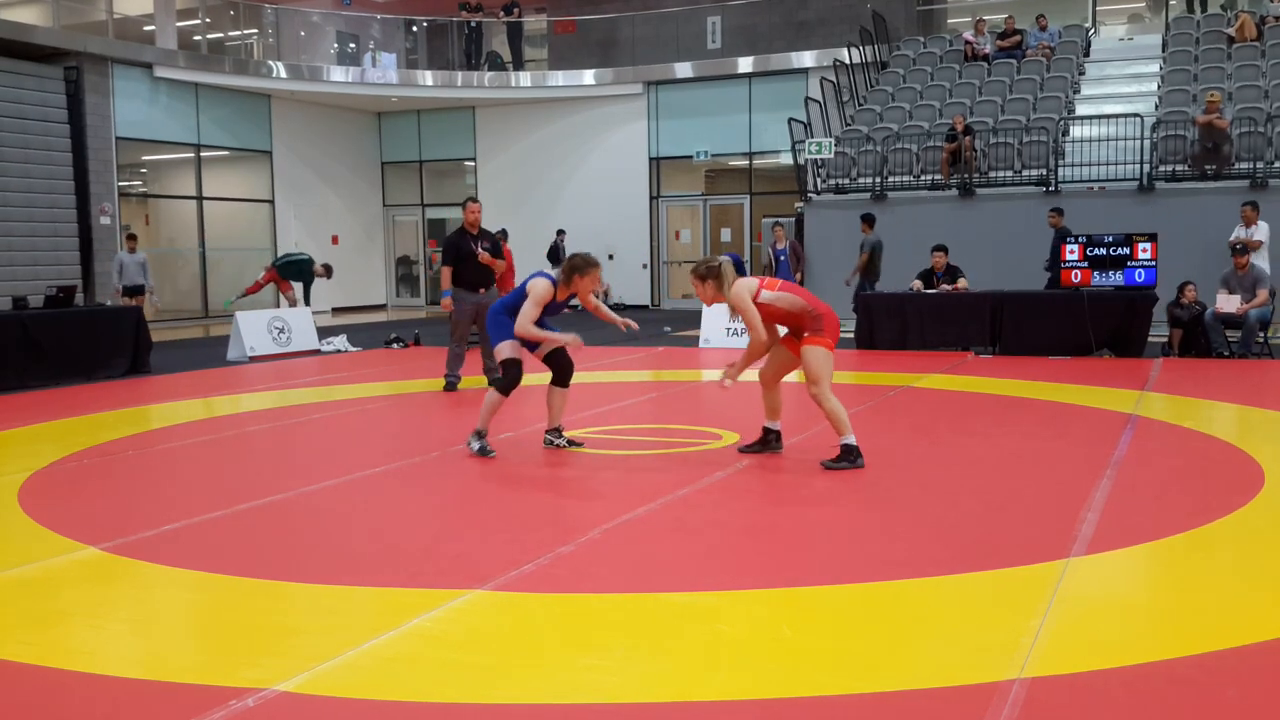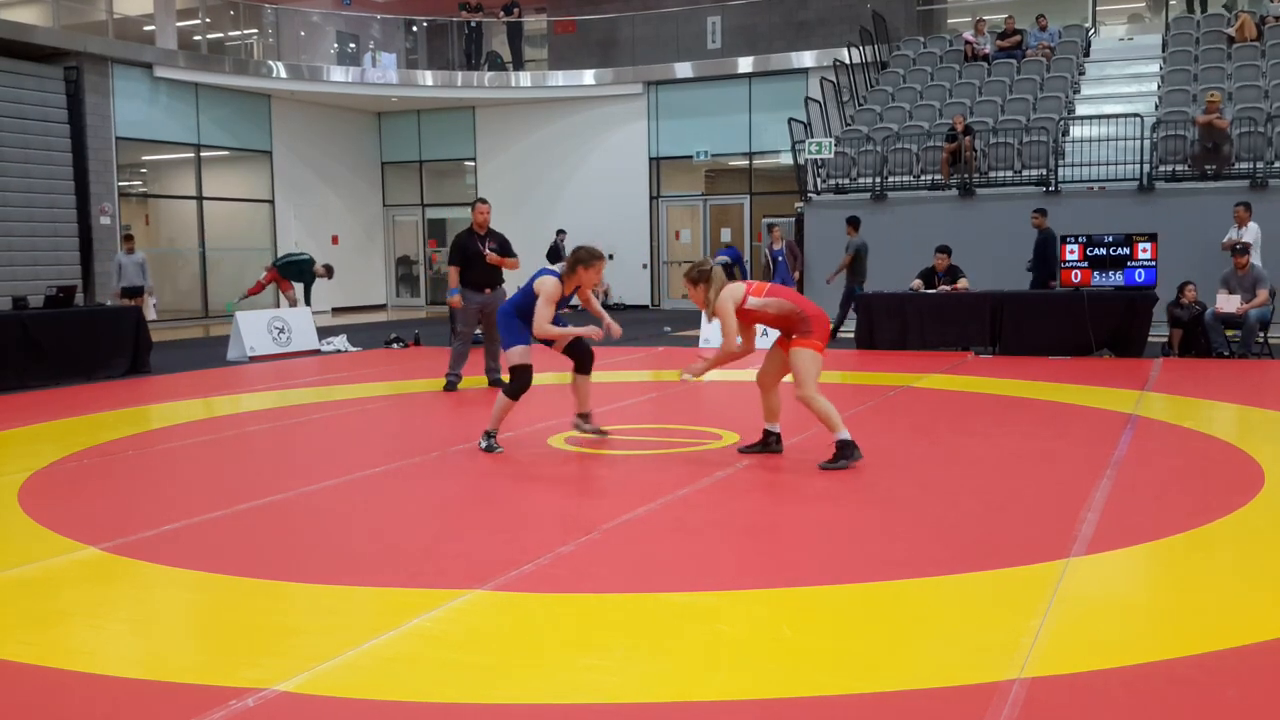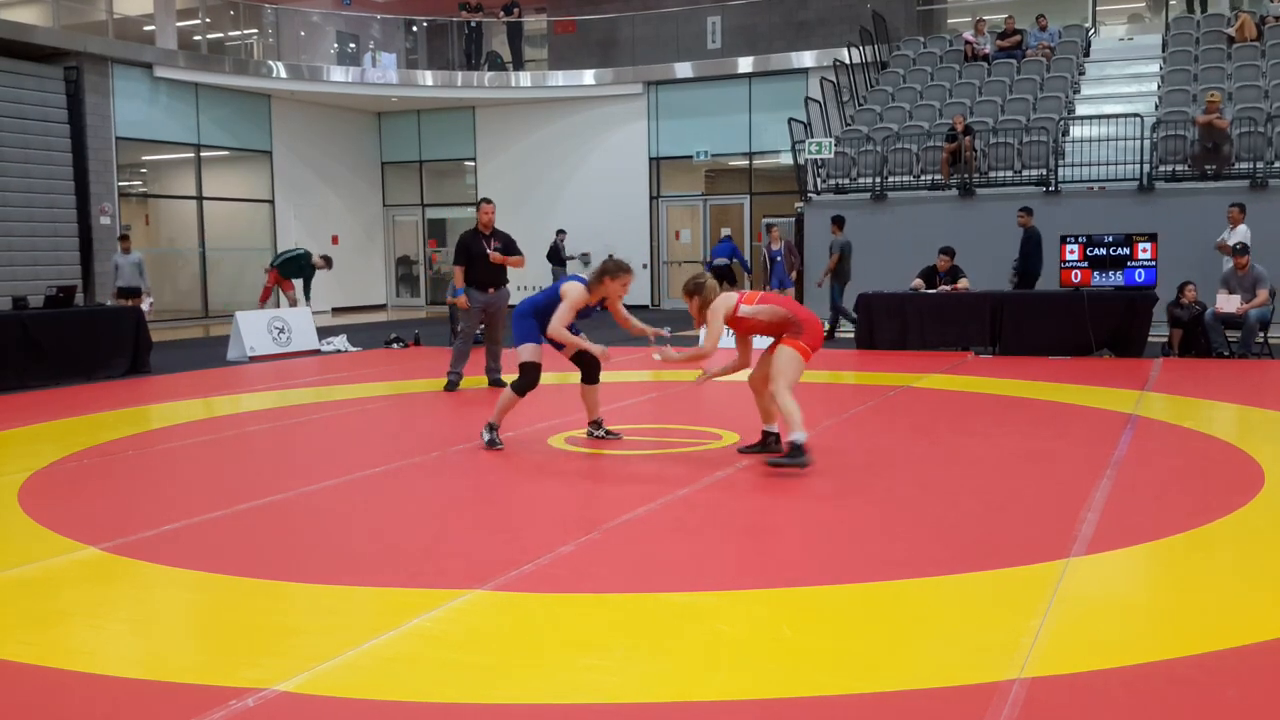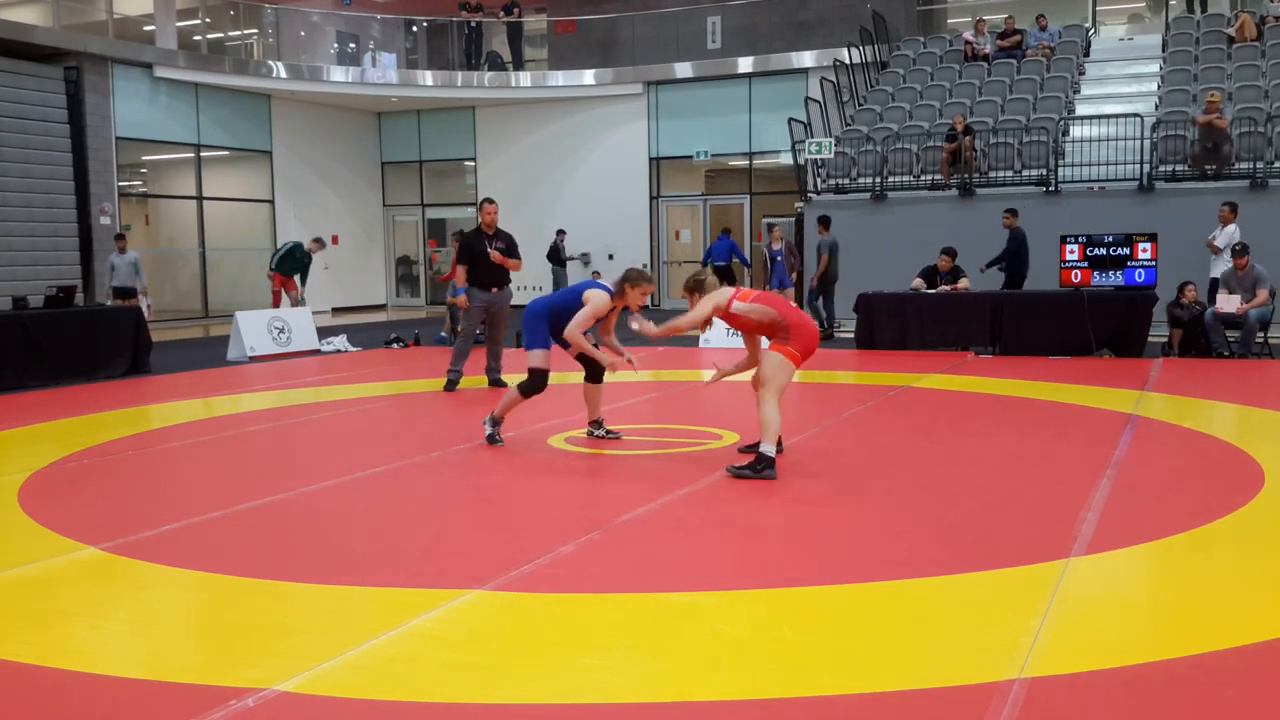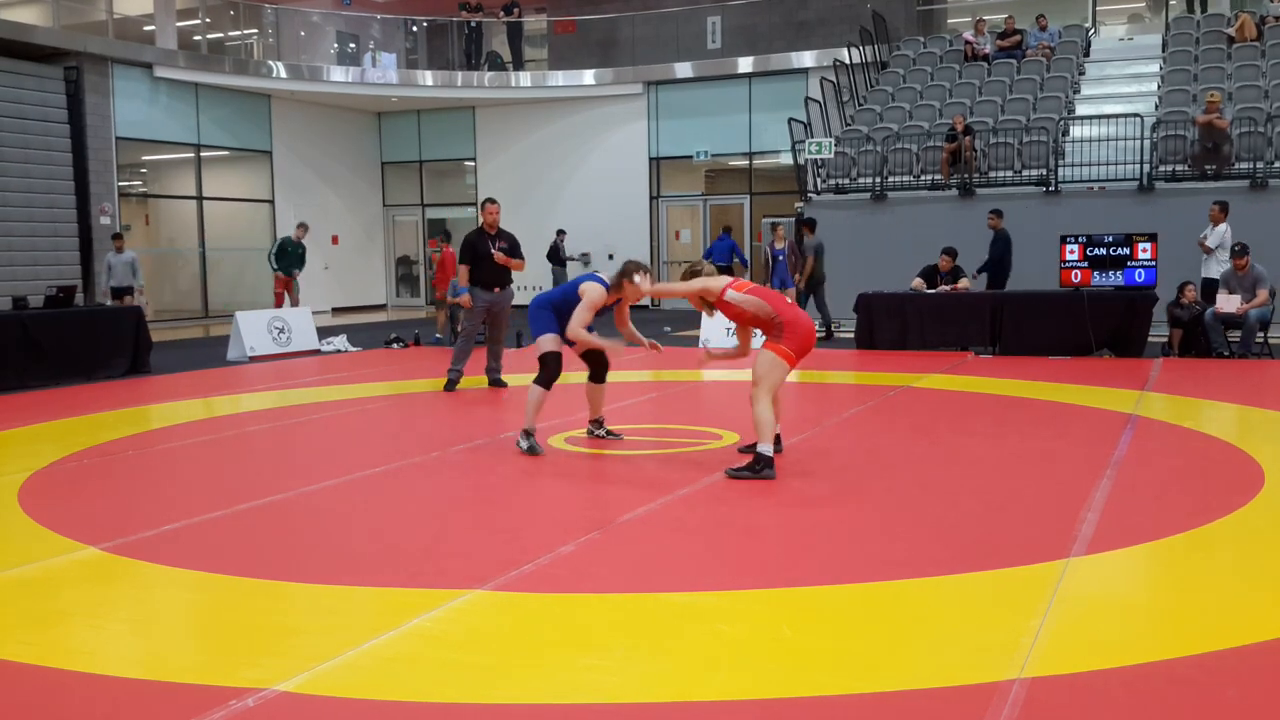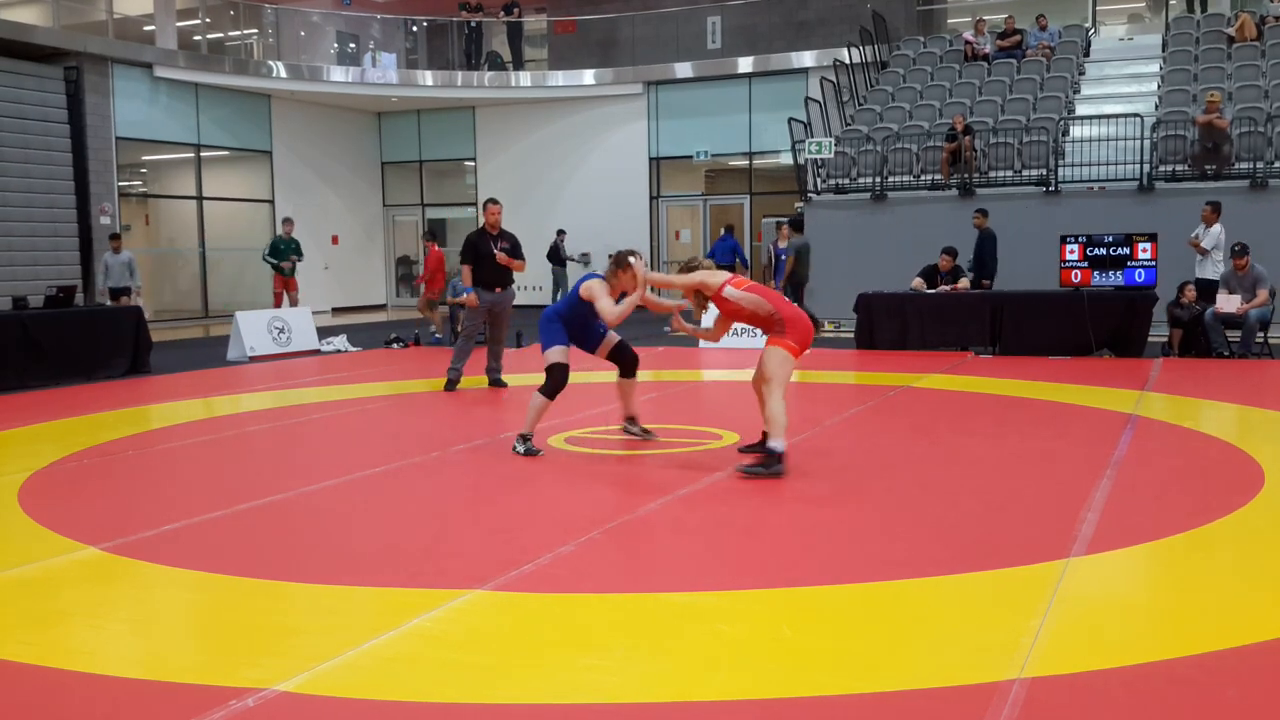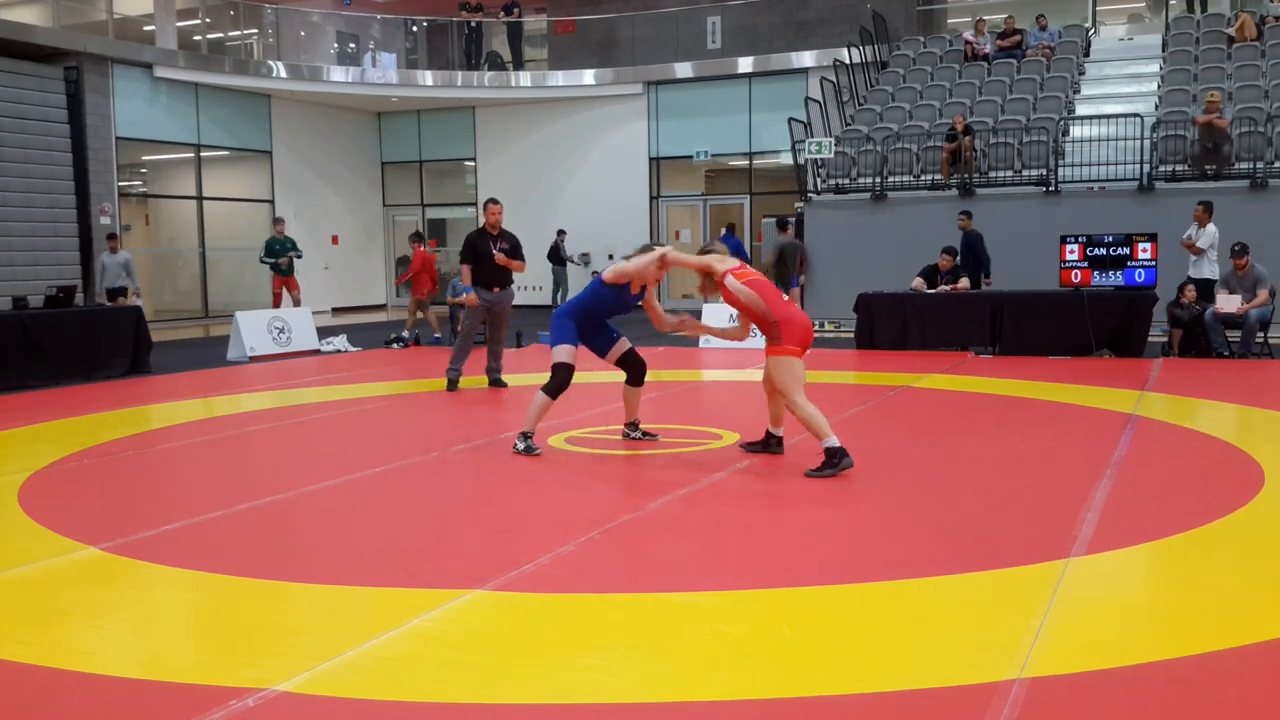
dt=0.2s
person 1, frame 1
left shoulder: (737, 291)
right shoulder: (745, 292)
left elbow: (761, 338)
right elbow: (770, 337)
left wrist: (739, 368)
right wrist: (741, 364)
left hip: (819, 322)
right hip: (805, 326)
left knee: (818, 390)
right knee: (768, 376)
left ankle: (851, 451)
right ankle: (771, 437)
person 1, frame 2
left shoulder: (724, 297)
right shoulder: (738, 299)
left elbow: (730, 347)
right elbow: (747, 347)
left wrist: (705, 365)
right wrist: (713, 361)
left hip: (810, 324)
right hip: (799, 327)
left knee: (805, 392)
right knee: (765, 379)
left ankle: (846, 445)
right ankle: (771, 438)
person 1, frame 3
left shoulder: (717, 305)
right shoulder: (736, 314)
left elbow: (707, 349)
right elbow: (744, 360)
left wrist: (676, 357)
right wrist: (714, 373)
left hip: (803, 328)
right hip: (796, 329)
left knee: (777, 389)
right knee: (757, 381)
left ankle: (797, 449)
right ankle: (771, 439)
person 1, frame 4
left shoulder: (716, 299)
right shoulder: (736, 307)
left elbow: (682, 324)
right elbow: (754, 358)
left wrist: (655, 332)
right wrist: (725, 372)
left hip: (795, 331)
right hip: (801, 329)
left knee: (767, 395)
right knee: (761, 385)
left ankle: (766, 462)
right ankle: (771, 441)
person 1, frame 5
left shoulder: (710, 284)
right shoulder: (734, 304)
left elbow: (669, 290)
right elbow: (744, 350)
left wrist: (647, 289)
right wrist: (716, 355)
left hip: (788, 328)
right hip: (799, 327)
left knee: (760, 394)
right knee: (764, 387)
left ankle: (764, 462)
right ankle: (771, 440)
person 1, frame 6
left shoulder: (708, 278)
right shoulder: (727, 300)
left elbow: (661, 281)
right elbow: (714, 335)
right wrist: (686, 328)
left hip: (788, 326)
right hip: (792, 324)
left knee: (773, 390)
right knee: (760, 384)
left ankle: (774, 459)
right ankle: (772, 440)
person 1, frame 7
left shoulder: (717, 262)
right shoulder: (743, 278)
left elbow: (672, 258)
right elbow: (742, 333)
left wrist: (664, 255)
right wrist: (704, 329)
left hip: (784, 328)
right hip: (797, 324)
left knee: (792, 398)
right knee: (771, 386)
left ankle: (837, 454)
right ankle: (774, 439)
person 2, frame 1
left shoulder: (574, 285)
right shoulder: (545, 286)
left elbow: (594, 305)
right elbow: (520, 328)
left wrist: (617, 319)
right wrist: (561, 338)
left hip: (532, 319)
right hip: (503, 318)
left knee: (564, 368)
right knee: (512, 374)
left ankle: (553, 433)
right ankle: (479, 435)
person 2, frame 2
left shoulder: (578, 280)
right shoulder: (552, 284)
left elbow: (588, 300)
right elbow: (540, 330)
left wrist: (606, 319)
right wrist: (580, 331)
left hip: (540, 316)
right hip: (513, 318)
left knee: (584, 355)
right knee: (522, 380)
left ankle: (584, 418)
right ankle: (489, 434)
person 2, frame 3
left shoulder: (606, 293)
right shoulder: (578, 291)
left elbow: (625, 320)
right elbow: (553, 331)
left wrist: (648, 331)
right wrist: (588, 346)
left hip: (556, 319)
right hip: (528, 316)
left knee: (592, 365)
right knee: (530, 377)
left ankle: (595, 425)
right ankle: (491, 427)
person 2, frame 4
left shoulder: (618, 301)
right shoulder: (603, 299)
left elbow: (606, 336)
right elbow: (570, 334)
left wrist: (624, 354)
right wrist: (601, 356)
left hip: (560, 320)
right hip: (538, 316)
left knee: (597, 368)
right knee: (537, 382)
left ankle: (595, 425)
right ankle: (494, 420)
person 2, frame 5
left shoulder: (621, 292)
right shoulder: (597, 290)
left elbow: (624, 326)
right elbow: (572, 332)
left wrist: (643, 341)
right wrist: (606, 345)
left hip: (567, 315)
right hip: (544, 310)
left knee: (599, 365)
right knee: (551, 369)
left ankle: (595, 424)
right ankle: (527, 434)
person 2, frame 6
left shoulder: (630, 286)
right shoulder: (597, 286)
left elbow: (655, 304)
right elbow: (611, 319)
left wrist: (675, 306)
right wrist: (637, 294)
left hip: (583, 324)
right hip: (556, 322)
left knee: (629, 359)
right knee: (557, 378)
left ankle: (630, 421)
right ankle: (523, 439)
person 2, frame 7
left shoulder: (646, 288)
right shoulder: (620, 272)
left elbow: (661, 323)
right elbow: (627, 269)
left wrist: (678, 322)
right wrist: (659, 254)
left hip: (594, 325)
right hip: (568, 319)
left knee: (637, 367)
right knee: (561, 377)
left ankle: (631, 427)
right ankle: (524, 437)
person 3, frame 1
left shoulder: (490, 237)
right shoulder: (454, 239)
left elbow: (503, 266)
right elbow: (446, 268)
left wrist: (490, 261)
right wrist: (446, 294)
left hip: (488, 293)
right hip: (464, 295)
left knee: (490, 337)
right knee: (458, 338)
left ankle: (493, 375)
right ankle: (452, 377)
person 3, frame 2
left shoulder: (499, 238)
right shoulder: (462, 239)
left elbow: (515, 263)
right elbow: (453, 268)
left wrist: (499, 260)
right wrist: (454, 292)
left hip: (495, 293)
right hip: (470, 294)
left knee: (494, 337)
right knee: (462, 336)
left ankle: (494, 375)
right ankle: (453, 377)
person 3, frame 3
left shoulder: (504, 238)
right shoulder: (466, 238)
left elbow: (521, 261)
right elbow: (458, 268)
left wrist: (503, 259)
right wrist: (460, 292)
left hip: (499, 293)
right hip: (474, 293)
left knee: (495, 338)
right knee: (464, 335)
left ankle: (494, 375)
right ankle: (454, 376)
person 3, frame 4
left shoulder: (506, 238)
right shoulder: (469, 238)
left elbow: (517, 265)
right elbow: (461, 267)
left wrist: (502, 260)
right wrist: (460, 291)
left hip: (501, 293)
right hip: (476, 293)
left knee: (496, 337)
right knee: (466, 334)
left ankle: (494, 375)
right ankle: (454, 375)
person 3, frame 5
left shoulder: (509, 238)
right shoulder: (472, 238)
left elbow: (521, 265)
right elbow: (463, 267)
left wrist: (506, 260)
right wrist: (464, 291)
left hip: (503, 293)
right hip: (479, 293)
left knee: (497, 337)
right knee: (467, 333)
left ankle: (494, 374)
right ankle: (454, 374)
person 3, frame 6
left shoulder: (510, 239)
right shoulder: (474, 238)
left elbow: (522, 266)
right elbow: (466, 267)
left wrist: (508, 261)
right wrist: (469, 291)
left hip: (504, 294)
right hip: (481, 293)
left knee: (498, 337)
right knee: (468, 333)
left ankle: (494, 375)
right ankle: (454, 374)
person 3, frame 7
left shoulder: (511, 239)
right shoulder: (473, 238)
left elbow: (521, 266)
right elbow: (465, 266)
left wrist: (507, 261)
right wrist: (468, 290)
left hip: (503, 293)
right hip: (479, 292)
left knee: (497, 337)
right knee: (466, 332)
left ankle: (494, 375)
right ankle: (453, 373)
